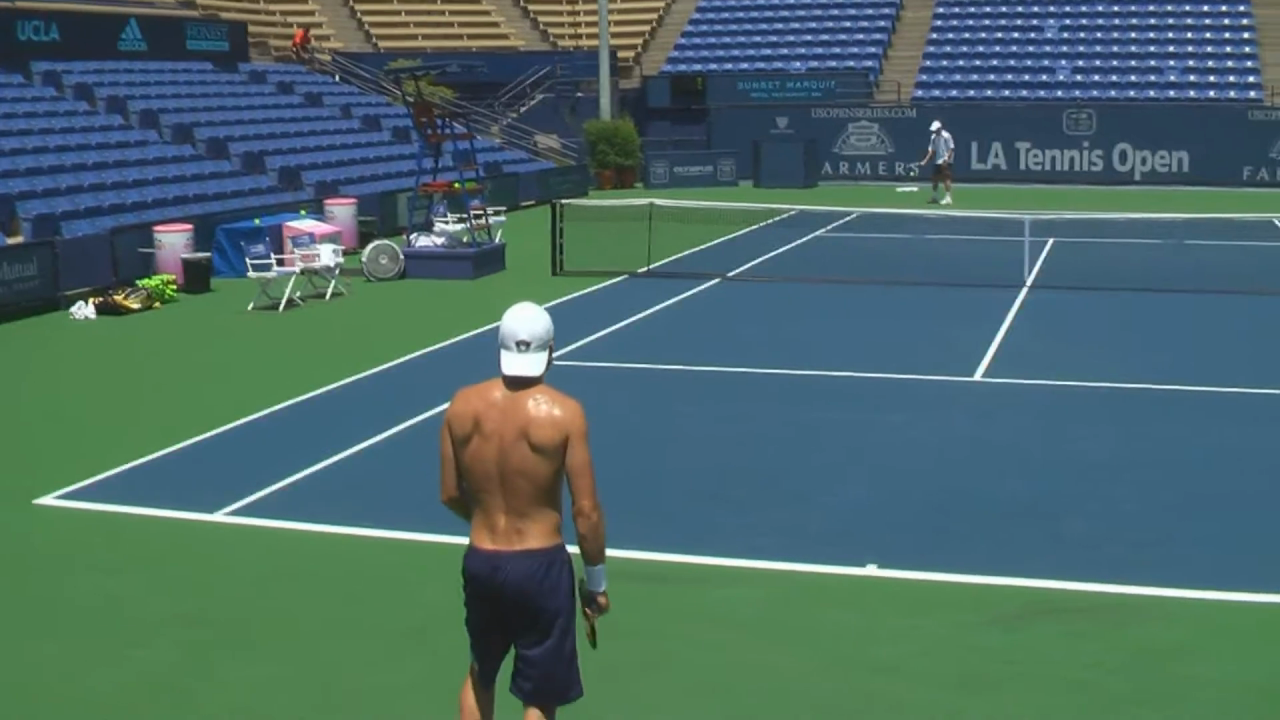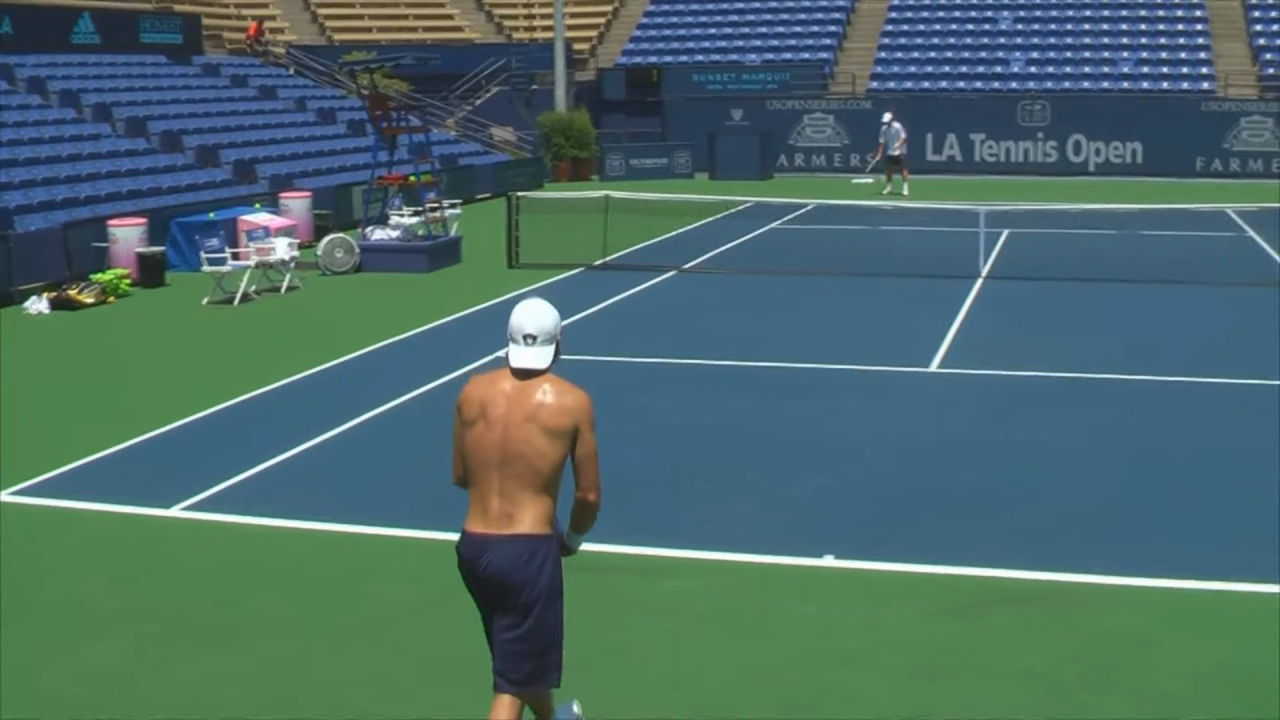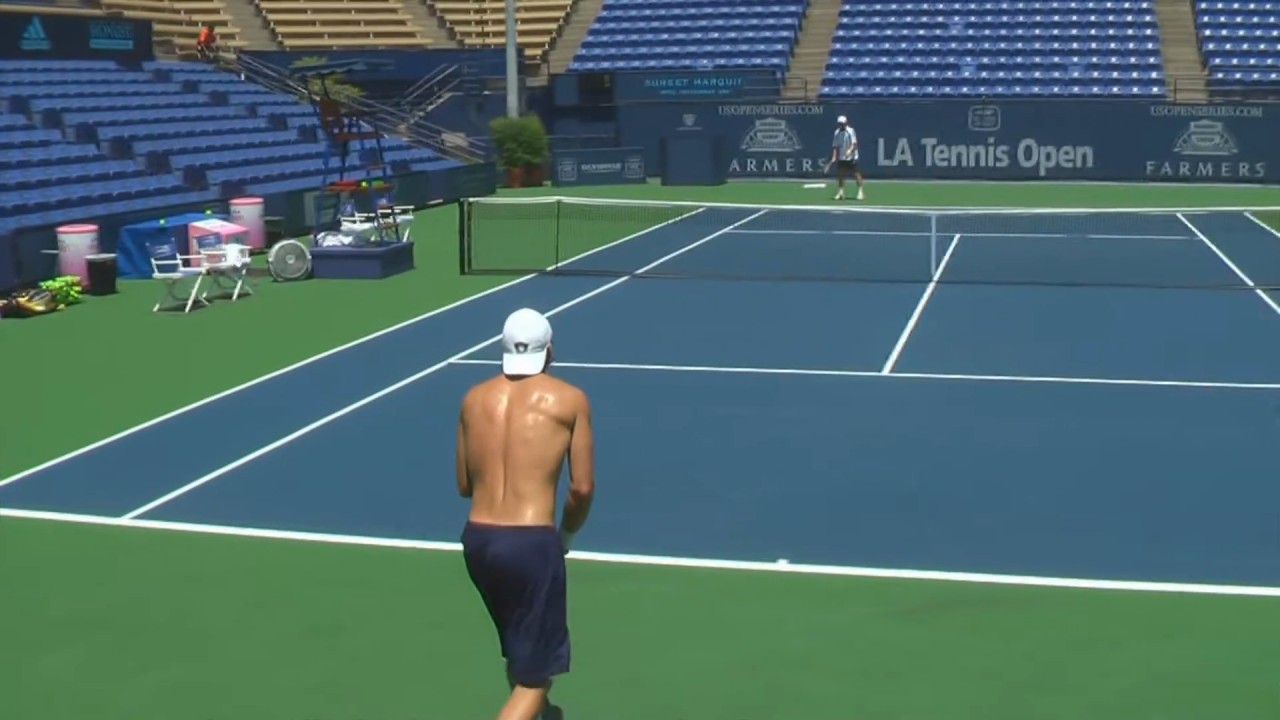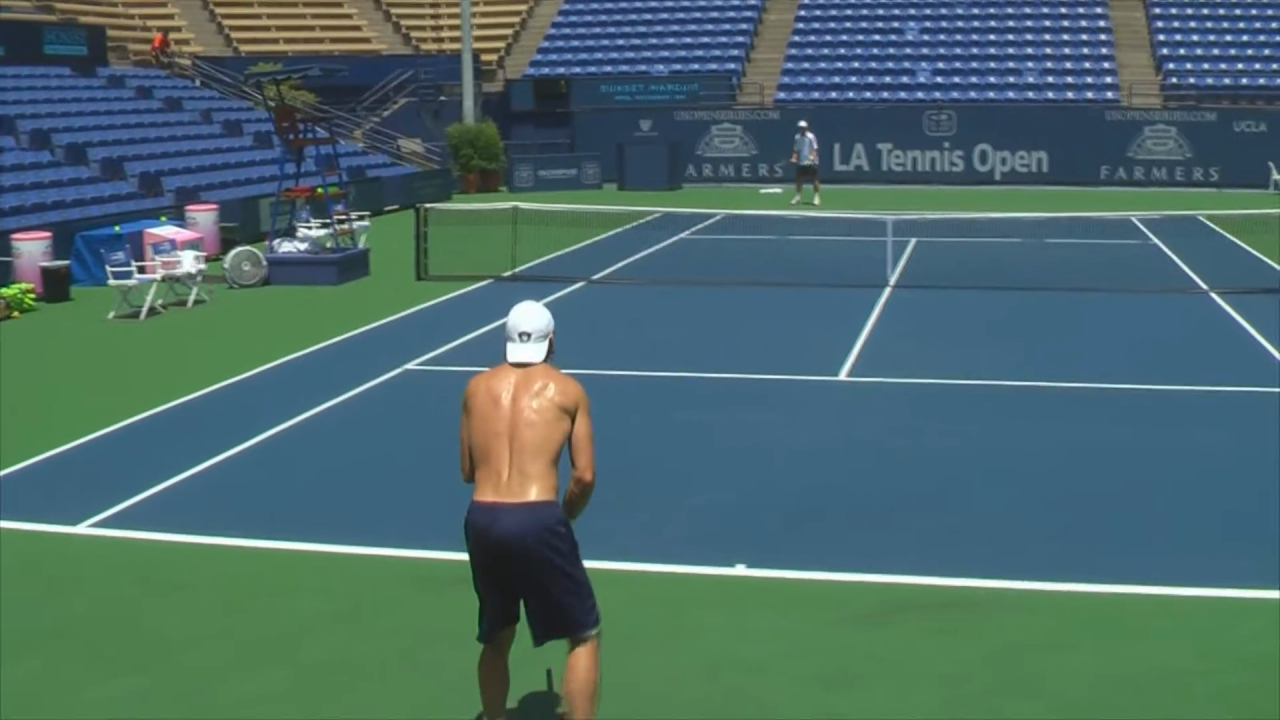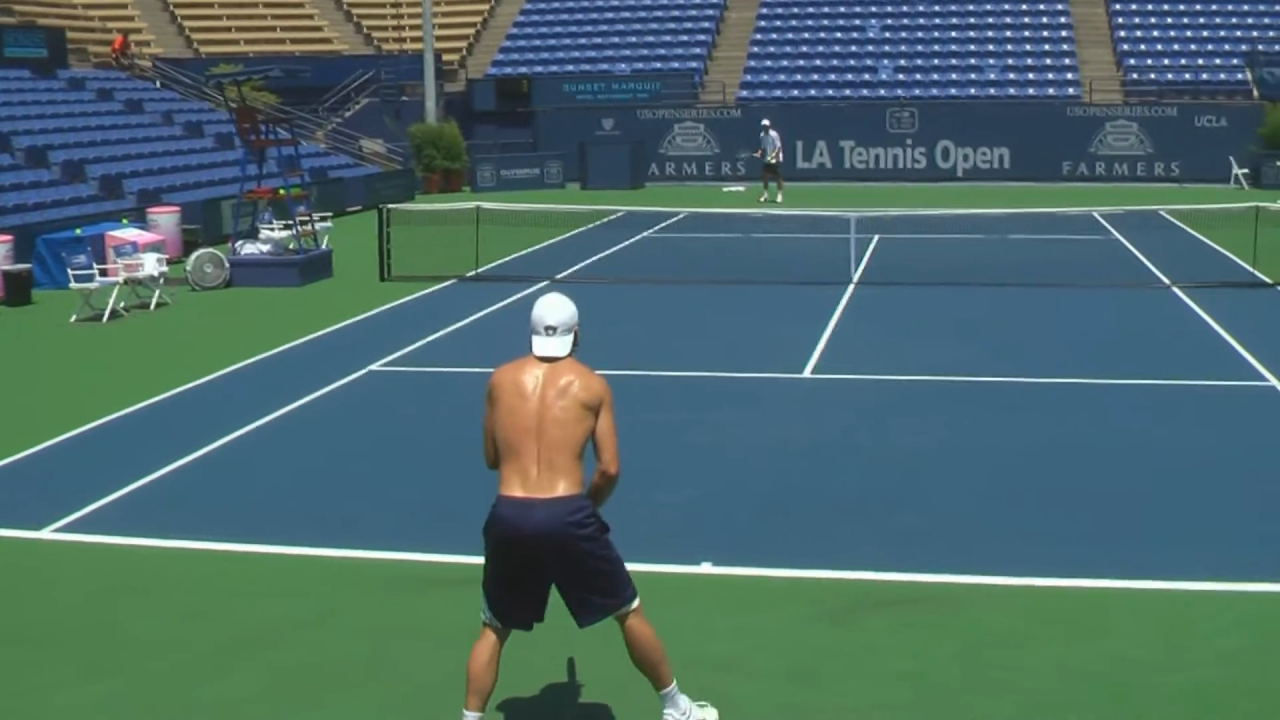
dt=1s
person 1, frame 1
left shoulder: (462, 405)
right shoulder: (564, 412)
left elbow: (451, 495)
right elbow: (586, 510)
right wrist: (597, 582)
left hip: (480, 560)
right hip: (541, 566)
left knee: (479, 673)
person 1, frame 2
left shoulder: (473, 391)
right shoulder: (571, 401)
left elbow: (461, 476)
right elbow: (588, 494)
right wrist: (573, 537)
left hip: (473, 546)
right hip: (527, 551)
left knee: (517, 656)
right knee: (513, 684)
person 1, frame 3
left shoulder: (474, 399)
right shoulder: (568, 399)
left elbow: (464, 485)
right elbow: (582, 488)
right wrist: (566, 534)
left hip: (478, 539)
right hip: (531, 543)
left knee: (522, 652)
right knee: (534, 676)
person 1, frame 4
left shoulder: (477, 387)
right shoulder: (568, 390)
right elbow: (584, 475)
right wrist: (565, 516)
left hip: (482, 519)
right hip: (537, 520)
left knee: (496, 640)
right knee: (584, 637)
person 1, frame 5
left shoulder: (501, 379)
right shoulder: (592, 385)
right elbow: (609, 468)
left hip: (508, 514)
right hip: (567, 513)
left knee: (494, 628)
right knee: (629, 611)
